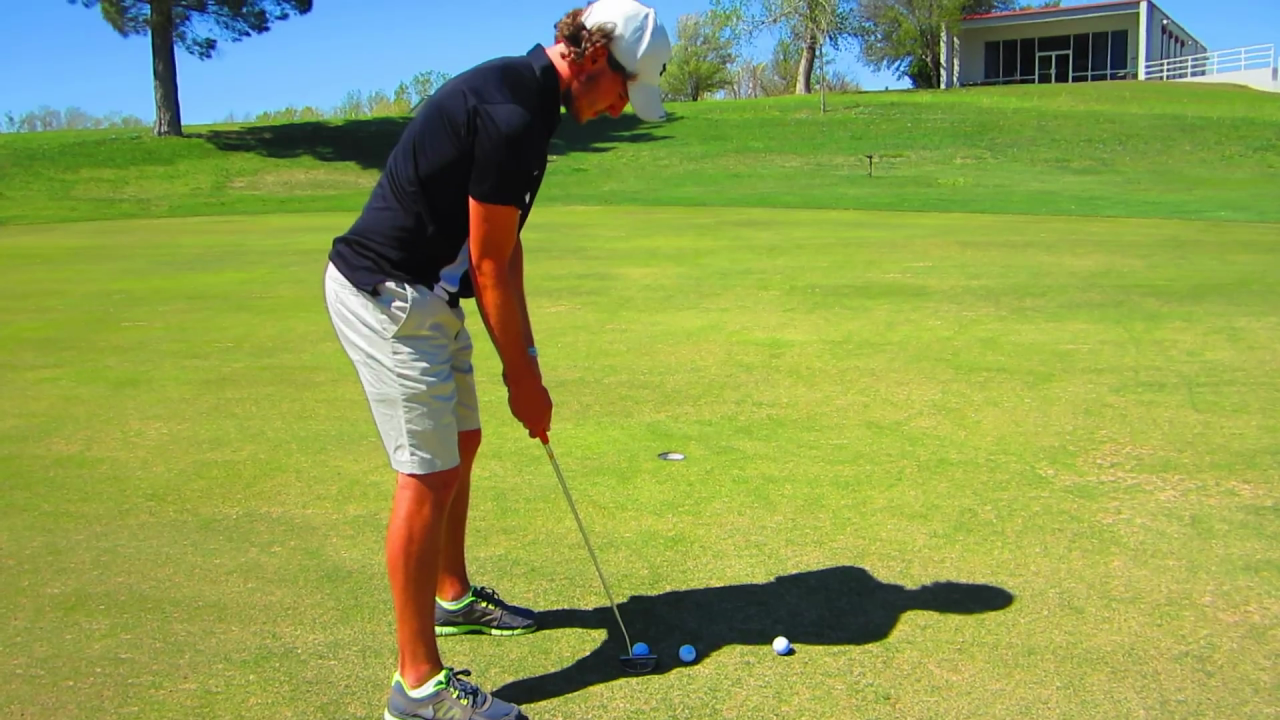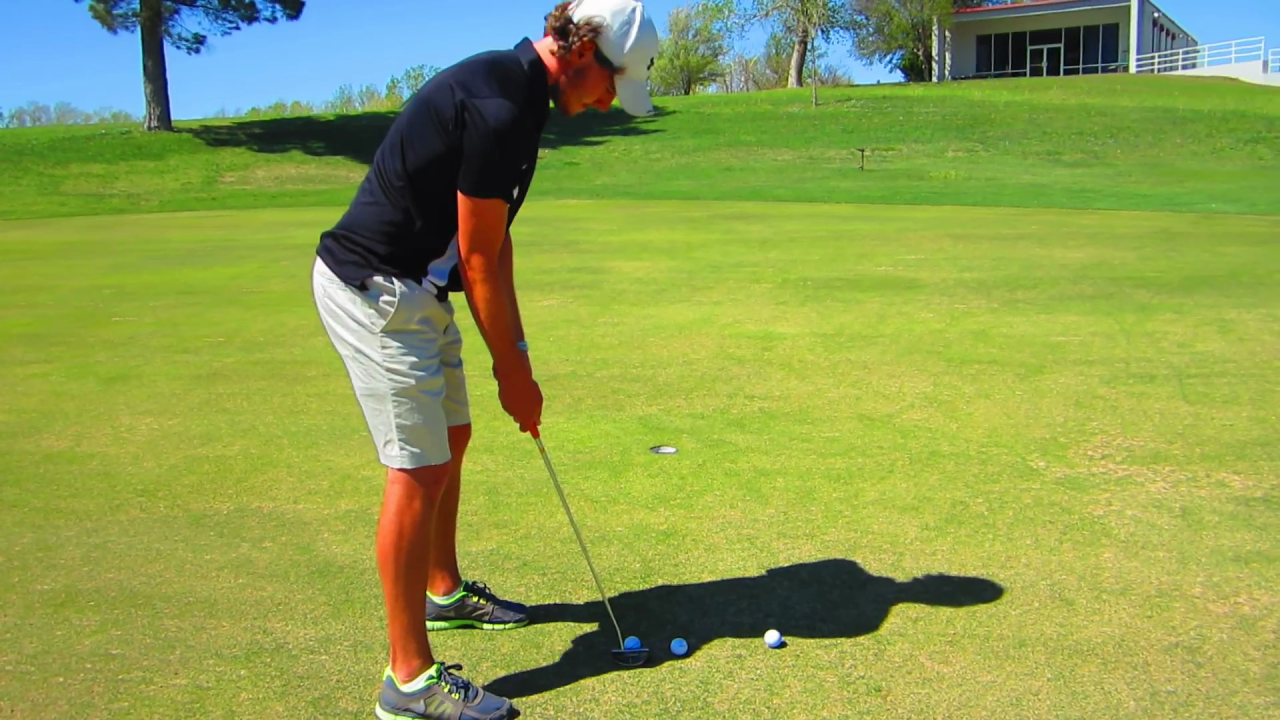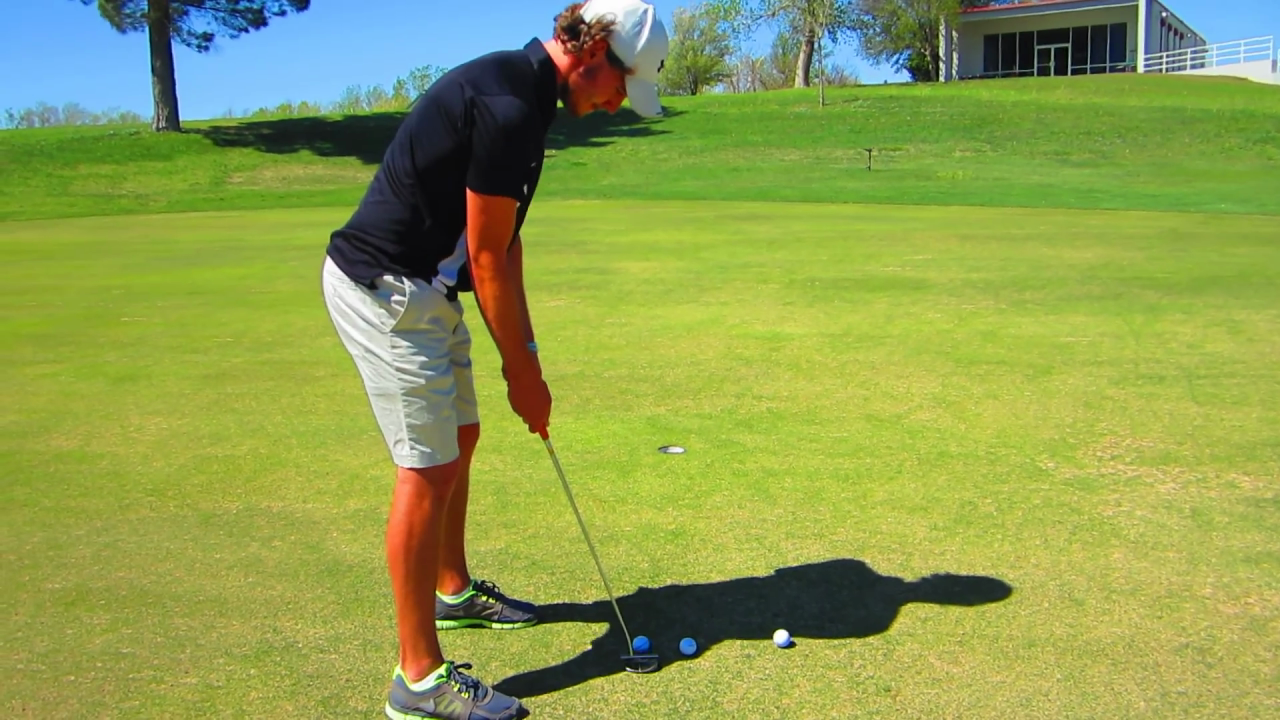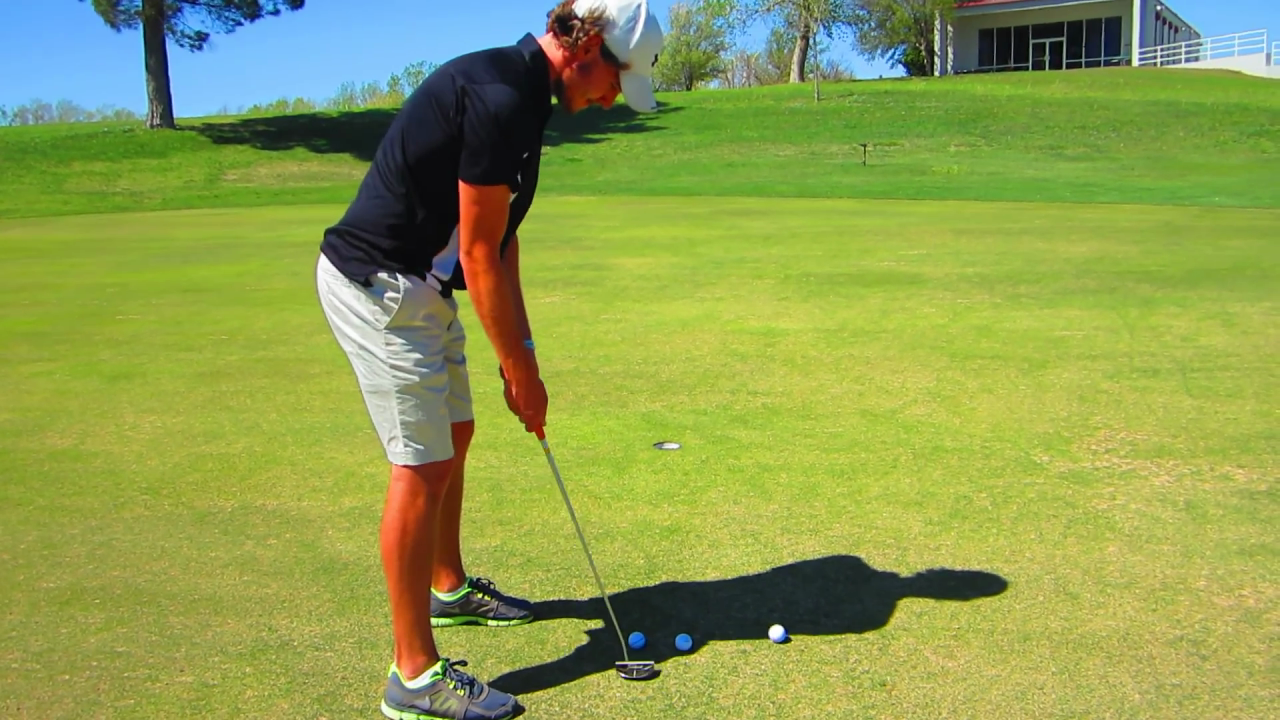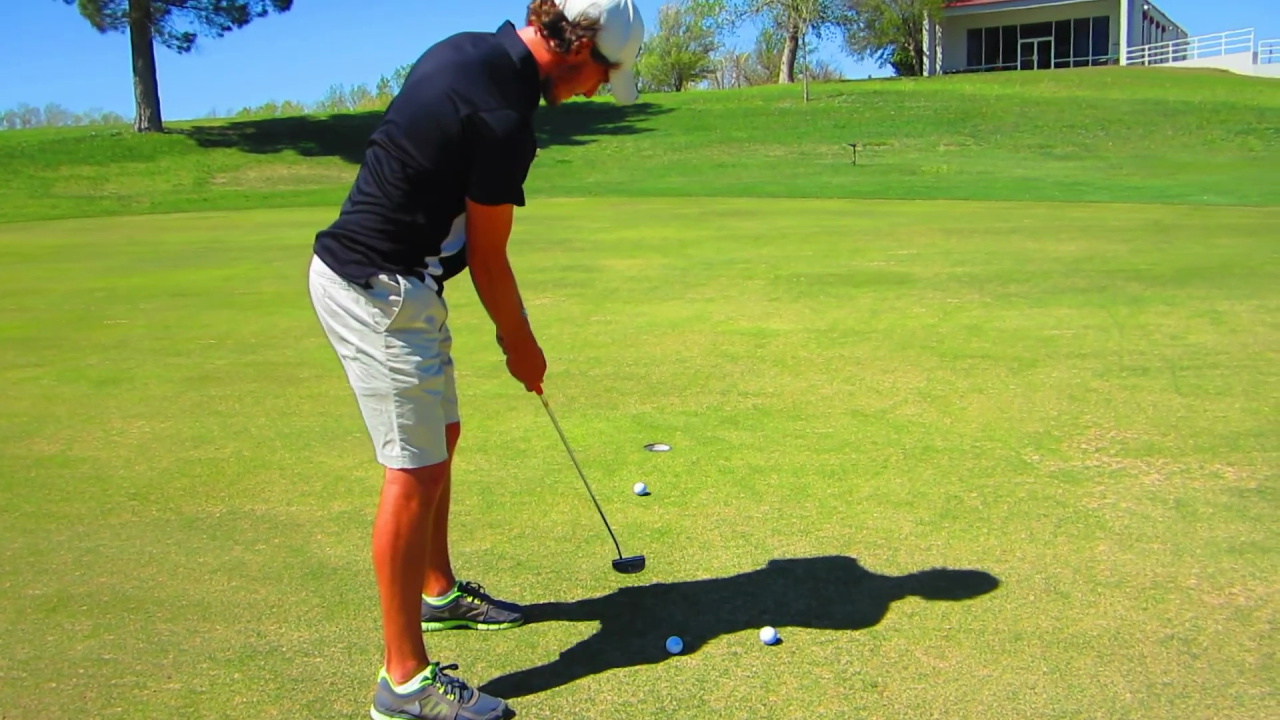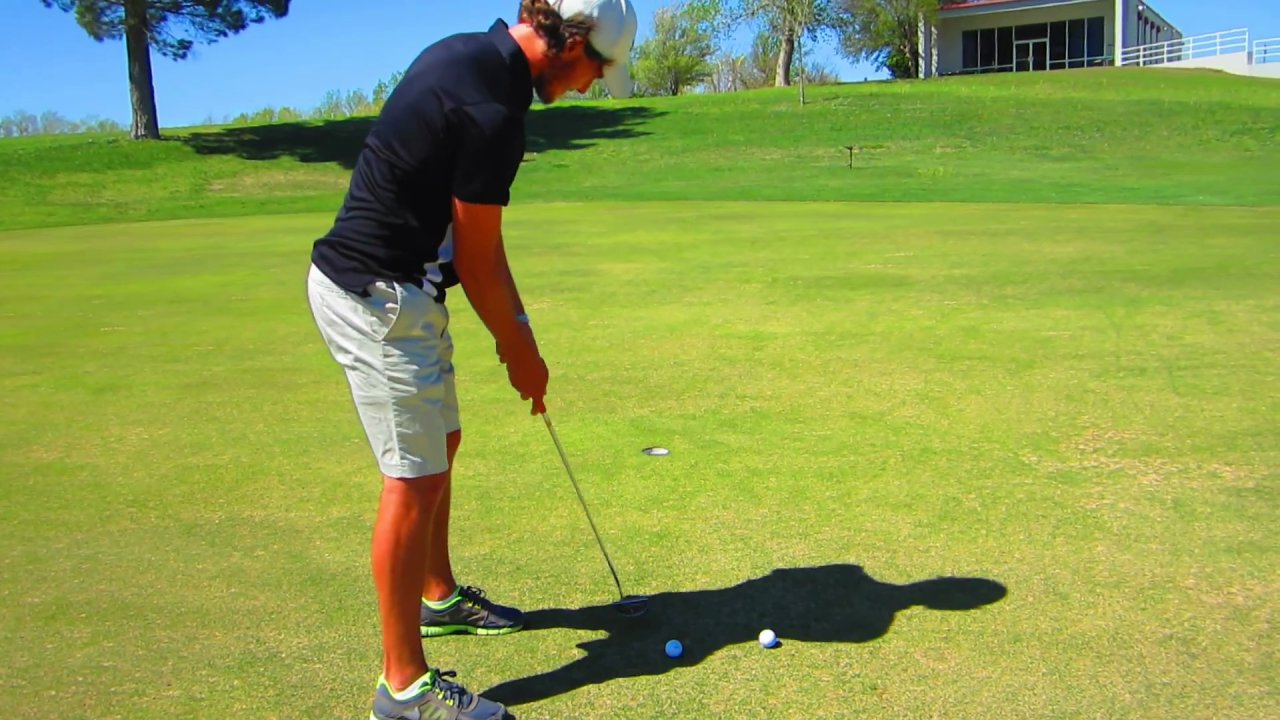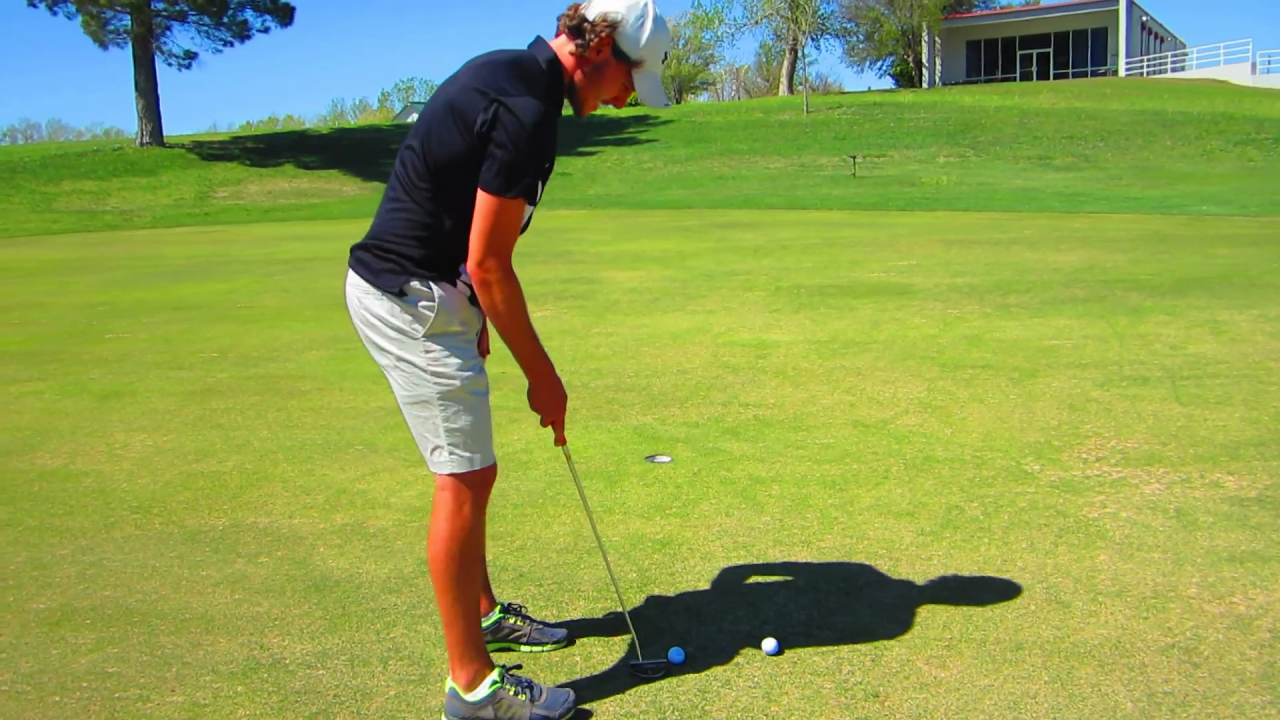
dt=0.7s
person 1, frame 1
left shoulder: (521, 93)
right shoulder: (510, 115)
left elbow: (501, 251)
right elbow: (491, 266)
left wrist: (528, 359)
right wrist: (522, 379)
left hip: (425, 291)
right hip: (387, 294)
left knee: (460, 446)
right knee: (428, 474)
left ankle: (453, 597)
person 1, frame 2
left shoulder: (512, 89)
right shoulder: (499, 109)
left elbow: (492, 245)
right elbow: (480, 261)
left wrist: (516, 352)
right wrist: (512, 372)
left hip: (413, 285)
right hip: (375, 288)
left knee: (450, 440)
right knee: (418, 468)
left ankle: (445, 591)
person 1, frame 3
left shoulder: (520, 90)
right shoulder: (507, 107)
left elbow: (502, 244)
right elbow: (488, 260)
left wrist: (527, 353)
right wrist: (523, 373)
left hip: (424, 286)
right hip: (386, 288)
left knee: (458, 441)
right knee: (428, 467)
left ankle: (453, 591)
person 1, frame 4
left shoulder: (522, 95)
right shoulder: (499, 98)
left elbow: (501, 242)
right elbow: (480, 254)
left wrist: (523, 354)
right wrist: (519, 371)
left hip: (420, 284)
right hip: (378, 284)
left knee: (453, 437)
right knee: (423, 466)
left ankle: (449, 588)
person 1, frame 5
right shoulder: (503, 115)
right elbow: (487, 257)
left wrist: (514, 327)
right wrist: (522, 346)
left hip: (392, 276)
right hip: (378, 289)
left knee: (439, 438)
right knee: (415, 468)
left ankle: (439, 592)
person 1, frame 6
right shoulder: (493, 111)
right elbow: (474, 264)
left wrist: (518, 320)
right wrist: (520, 356)
left hip: (396, 286)
right hip: (378, 297)
left knee: (438, 449)
right knee: (414, 478)
left ankle: (439, 596)
person 1, frame 7
left shoulder: (503, 69)
right shoulder: (527, 112)
right elbow: (488, 264)
left wrist: (472, 317)
right wrist: (541, 374)
left hip: (422, 287)
right hip: (410, 299)
left knee: (471, 462)
right knee: (464, 476)
left ankle: (482, 612)
